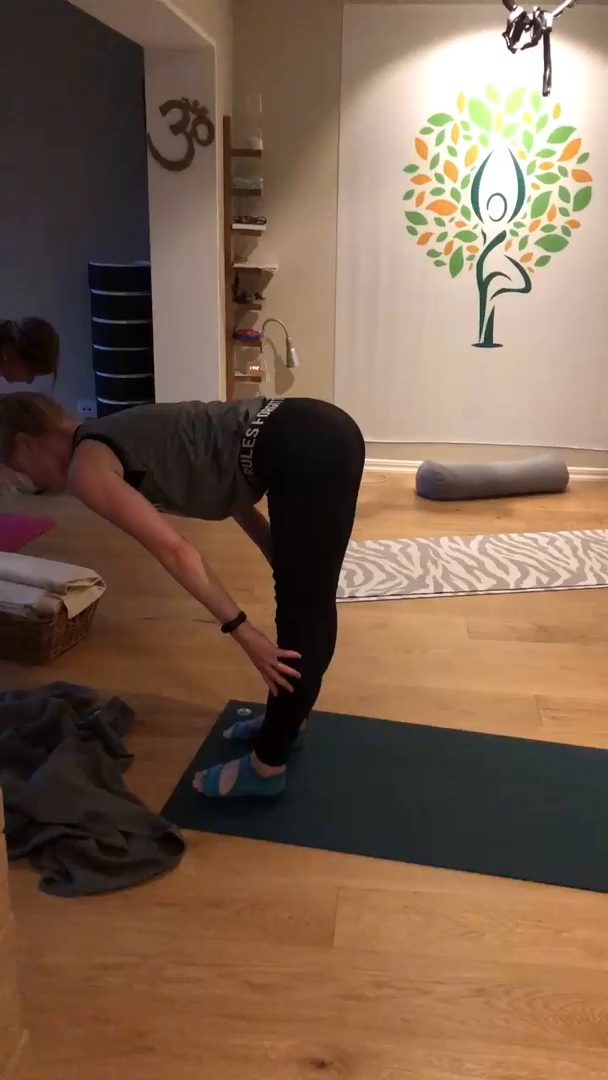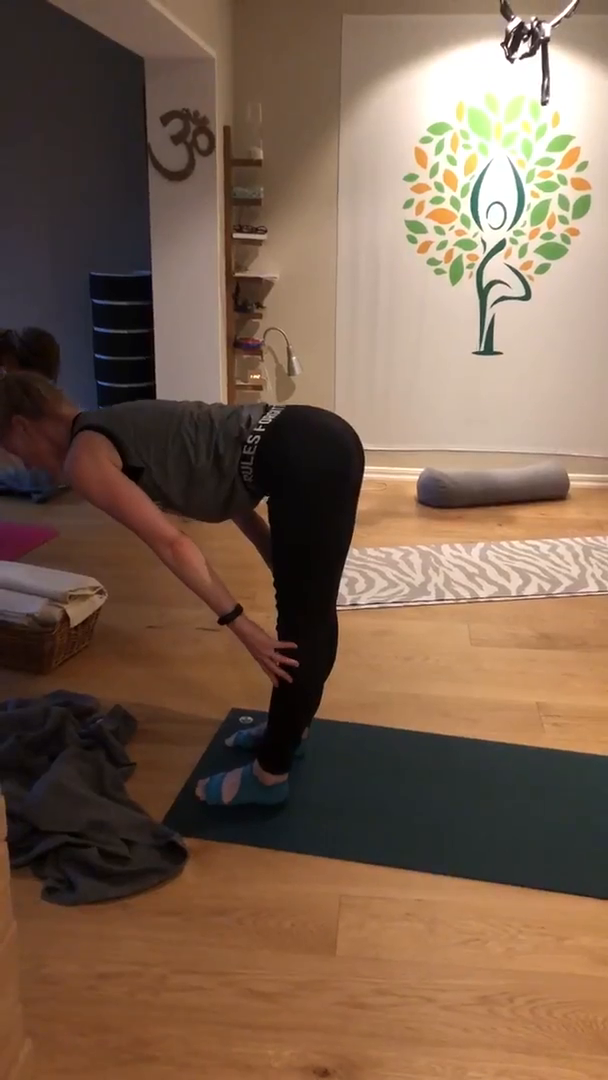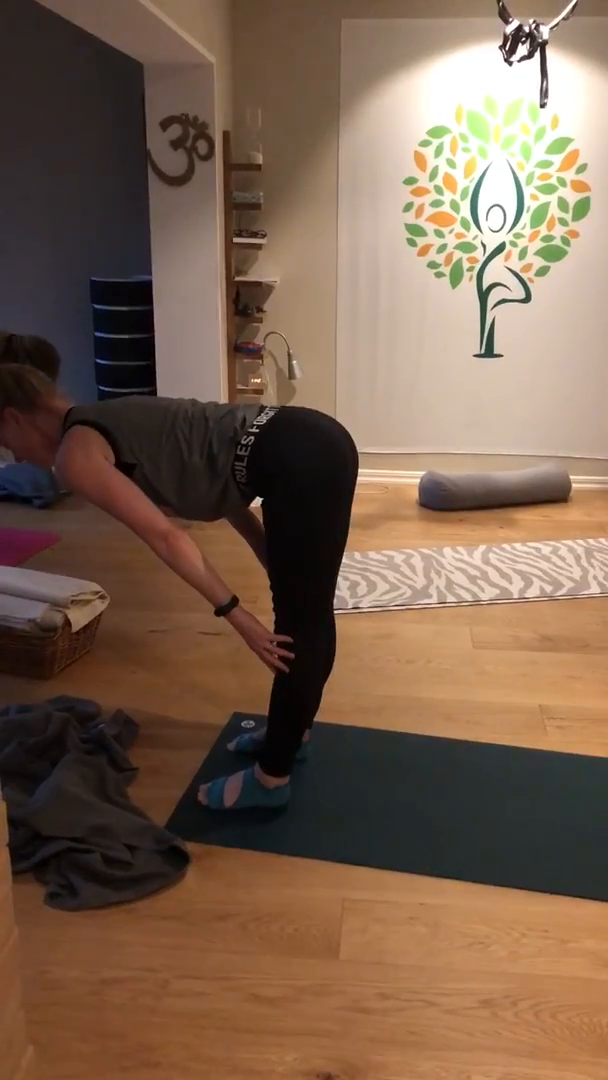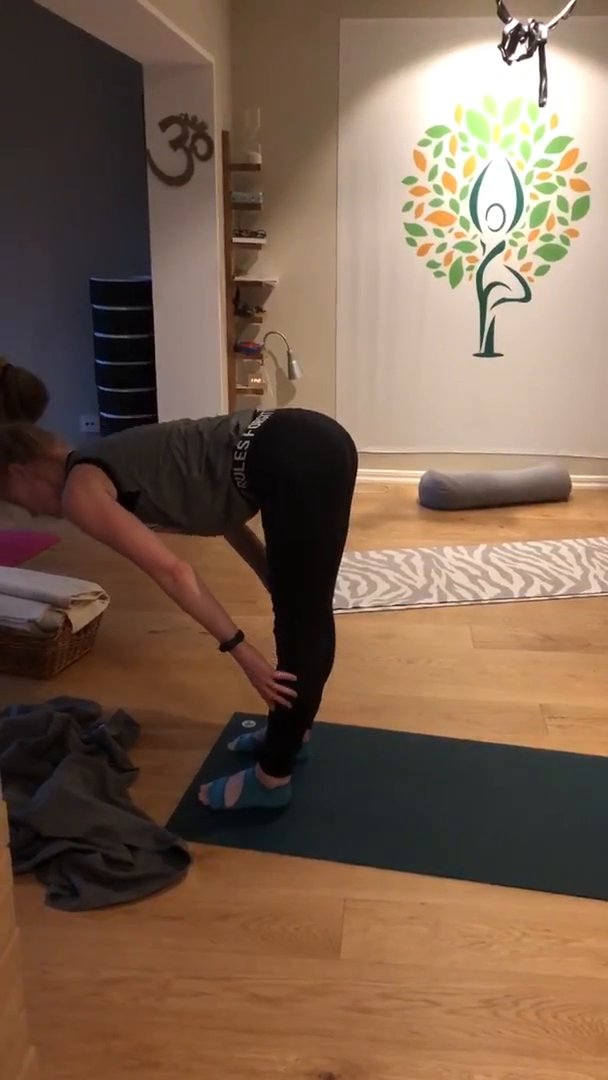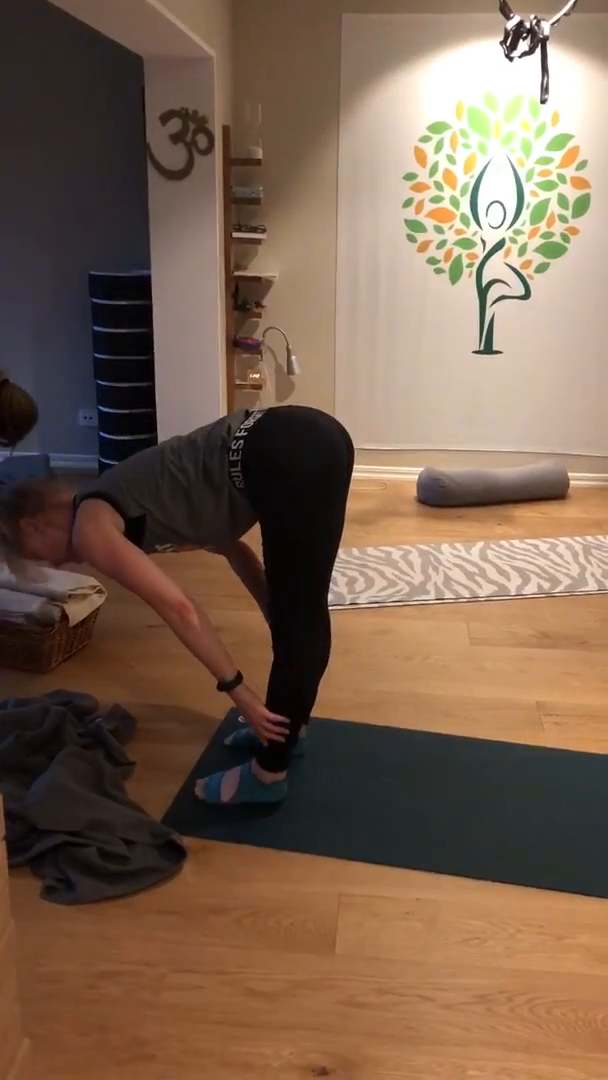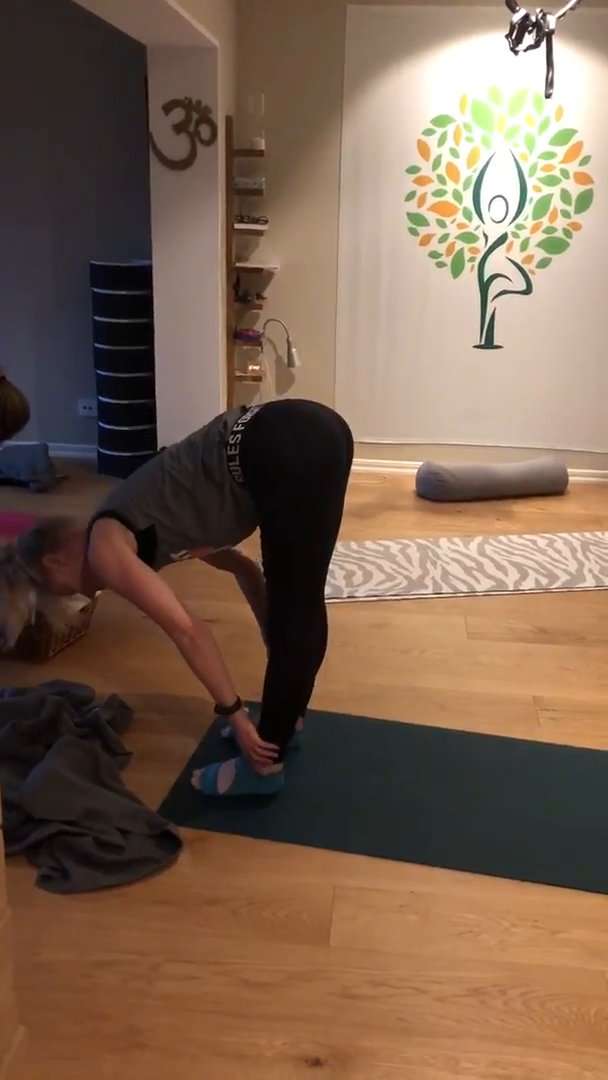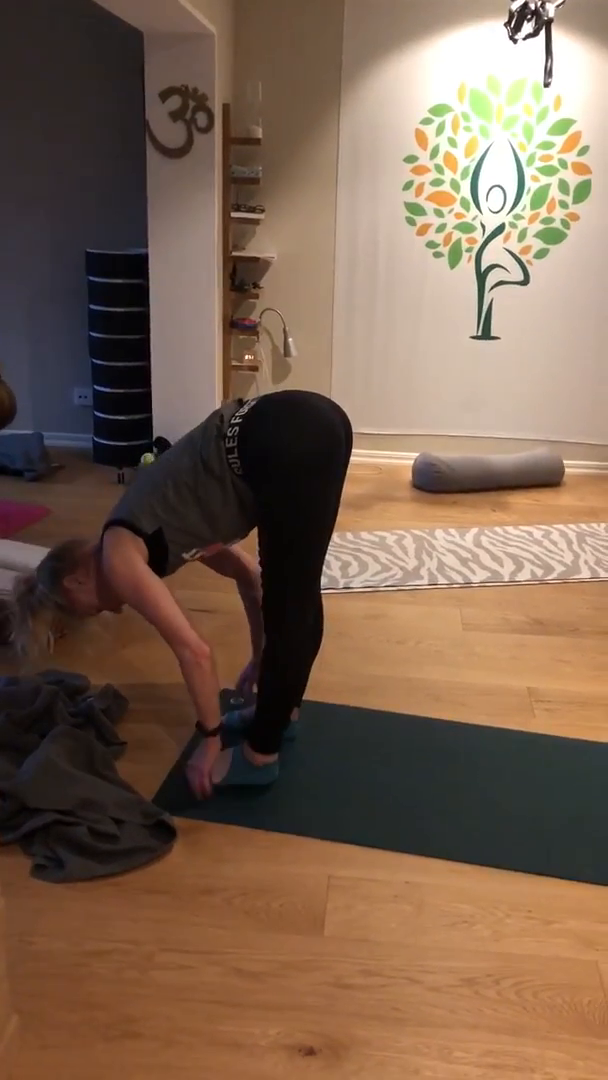
dt=0.5s
person 1, frame 1
left shoulder: (86, 469)
right shoulder: (116, 438)
left elbow: (174, 550)
right elbow: (234, 491)
left wrist: (240, 630)
right wrist: (286, 563)
left hip: (304, 454)
right hip: (322, 431)
left knee: (302, 614)
right knee: (307, 605)
left ankle: (267, 766)
right ankle: (286, 720)
person 1, frame 2
left shoulder: (83, 460)
right shoulder: (114, 429)
left elbow: (171, 544)
left wrist: (237, 624)
right wrist: (287, 569)
left hip: (304, 461)
right hip: (321, 437)
left knee: (303, 625)
right knee: (307, 613)
left ankle: (270, 775)
right ankle: (288, 728)
person 1, frame 3
left shoulder: (75, 453)
right shoulder: (106, 424)
left elbow: (165, 537)
left wrist: (234, 613)
right wrist: (282, 570)
left hip: (298, 462)
right hip: (315, 439)
left knee: (300, 627)
right knee: (306, 617)
left ankle: (271, 778)
right ankle: (291, 731)
person 1, frame 4
left shoulder: (80, 492)
right shoulder: (107, 463)
left elbow: (171, 572)
right elbow: (228, 519)
left wrist: (238, 648)
right wrist: (283, 588)
left hip: (294, 464)
right hip: (312, 440)
left knee: (301, 627)
right knee: (306, 618)
left ankle: (272, 778)
right ankle: (292, 731)
person 1, frame 5
left shoulder: (90, 529)
right shoulder: (112, 507)
left elbow: (179, 610)
right elbow: (234, 548)
left wrist: (236, 690)
right wrist: (277, 626)
left hip: (290, 460)
right hip: (312, 436)
left knee: (298, 625)
right knee: (303, 614)
left ankle: (269, 774)
right ankle: (286, 728)
person 1, frame 6
left shoulder: (104, 549)
right shoulder: (131, 528)
left elbow: (189, 632)
right elbow: (243, 567)
left wrist: (235, 717)
right wrist: (275, 647)
left hip: (286, 453)
right hip: (313, 429)
left knee: (294, 616)
right knee: (300, 606)
left ankle: (265, 766)
right ankle: (285, 721)
person 1, frame 7
left shoulder: (118, 558)
right shoulder: (148, 540)
left elbow: (194, 652)
right elbow: (249, 572)
left wrist: (211, 739)
right wrist: (260, 660)
left hip: (287, 442)
right hip: (316, 419)
left knee: (289, 610)
right knee: (297, 596)
left ankle: (261, 755)
right ankle: (282, 710)
